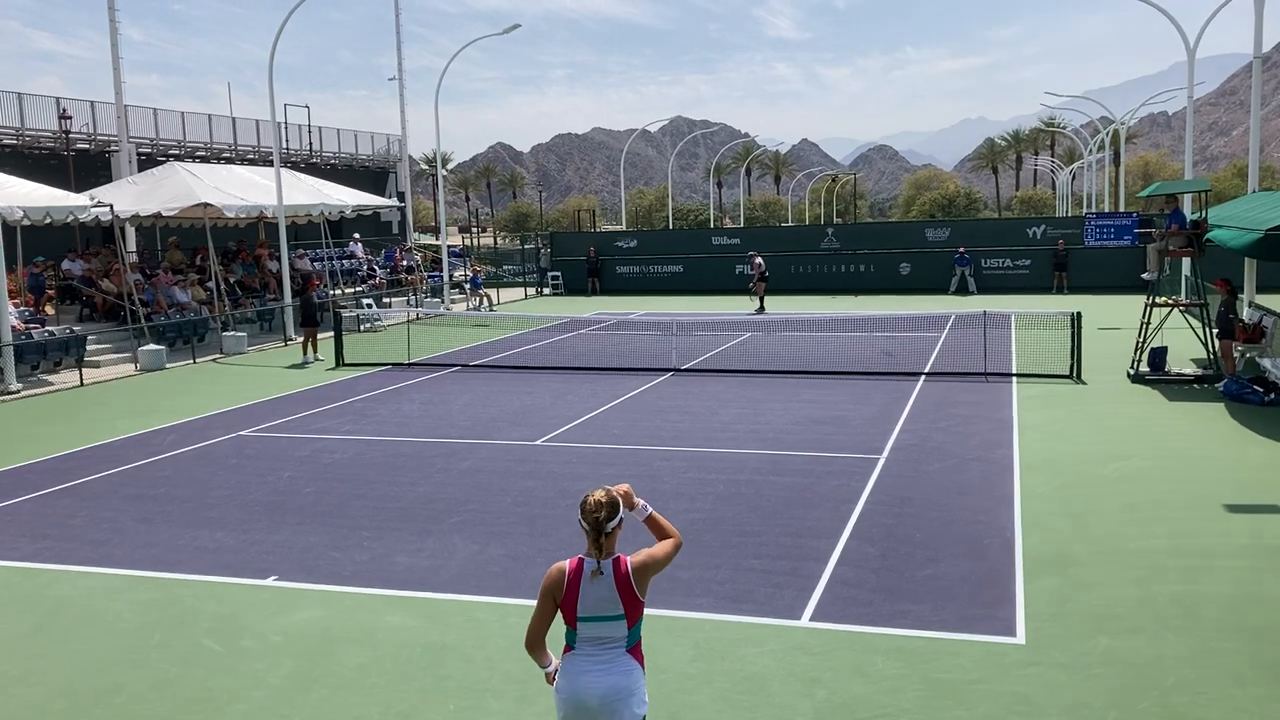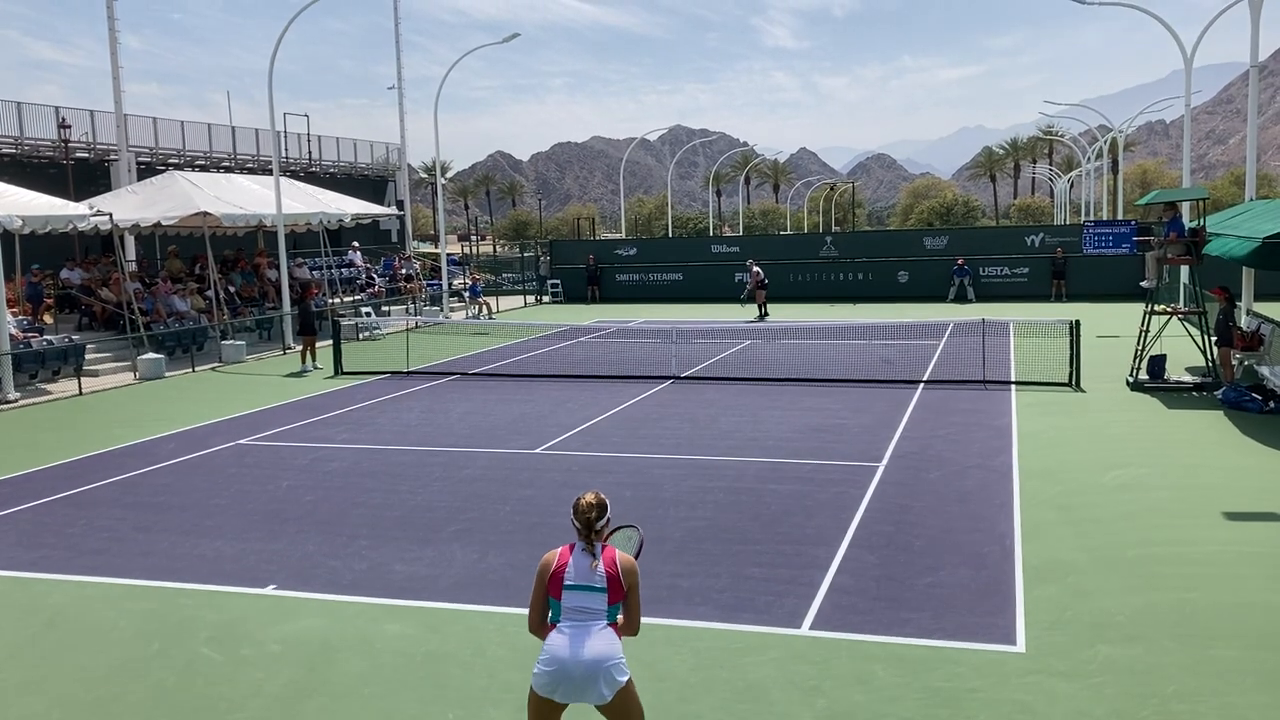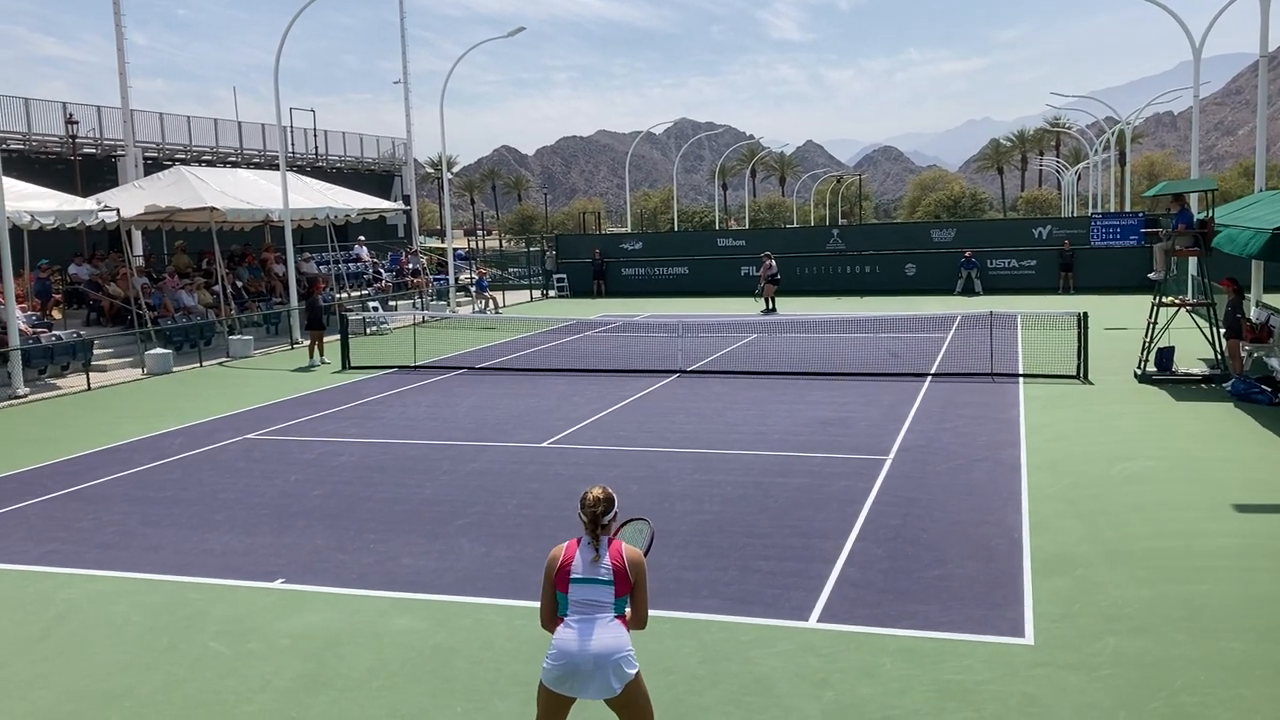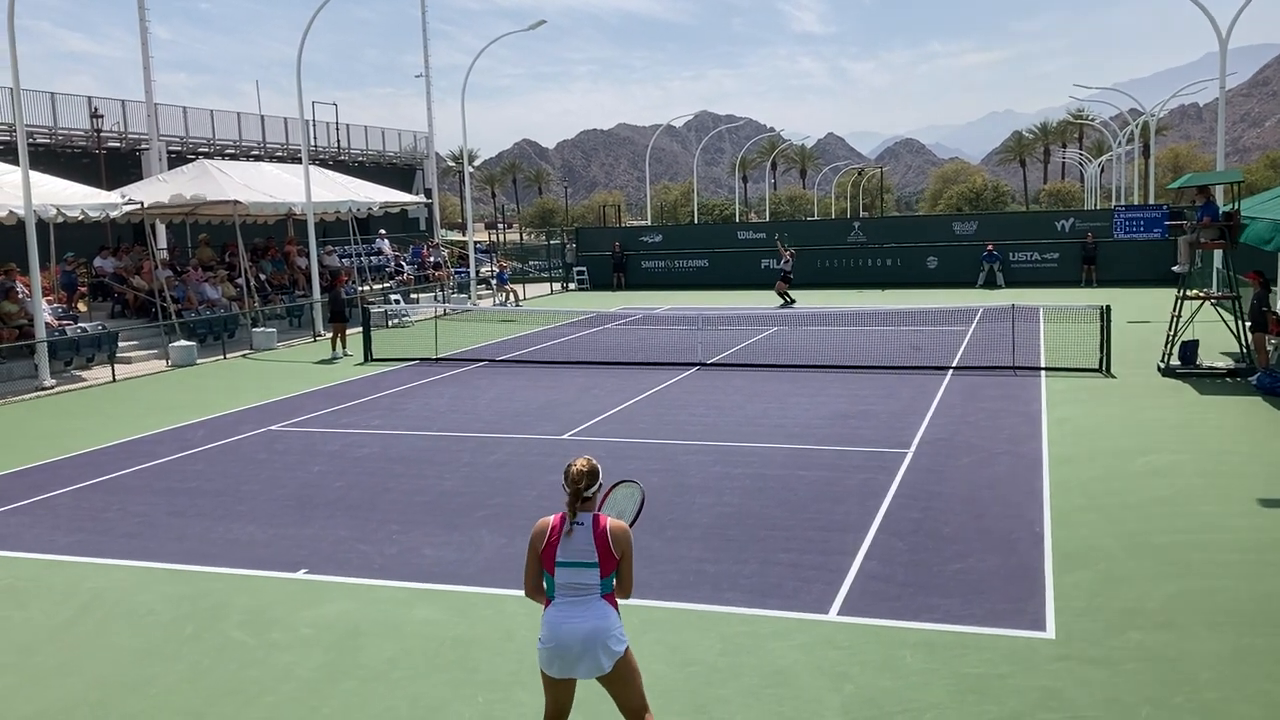
dt=1s
person 1, frame 1
left shoulder: (560, 575)
right shoulder: (638, 568)
left elbow: (533, 642)
right elbow: (674, 540)
left wrist: (548, 665)
right wrist: (637, 505)
left hip: (574, 689)
right hip: (622, 690)
person 1, frame 2
left shoulder: (551, 560)
right shoulder: (625, 563)
left elbow: (535, 625)
right elbow: (632, 628)
left hip: (555, 660)
right hip: (605, 661)
person 1, frame 3
left shoulder: (558, 554)
right shoulder: (632, 557)
left elbow: (547, 621)
right elbow: (640, 621)
left hip: (564, 654)
right hip: (613, 655)
person 1, frame 4
left shoulder: (543, 529)
right shoulder: (618, 531)
left elbow: (532, 590)
right elbow: (625, 592)
left hip: (555, 633)
right hip: (603, 632)
